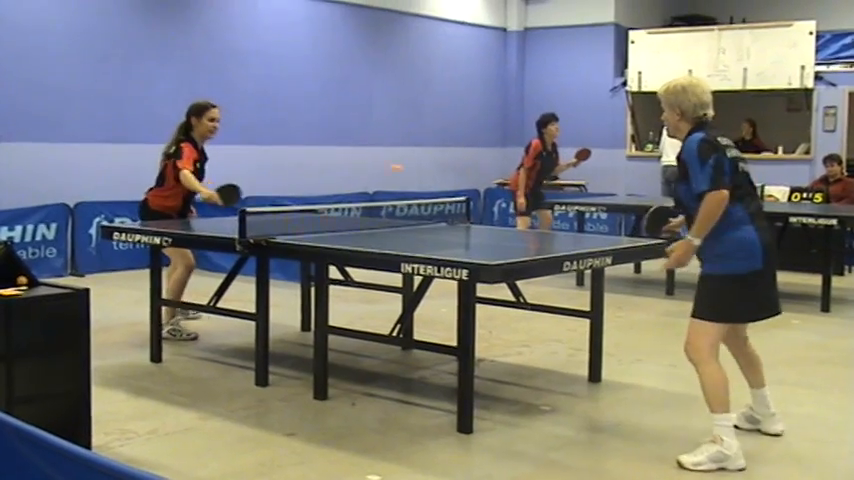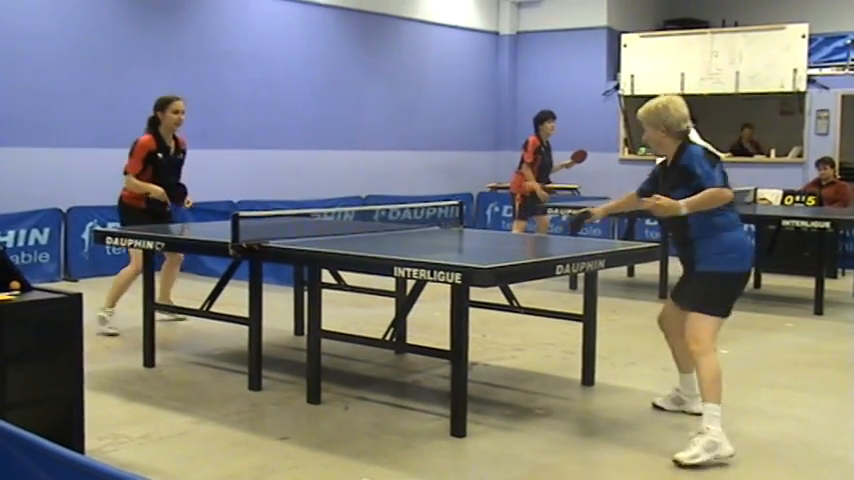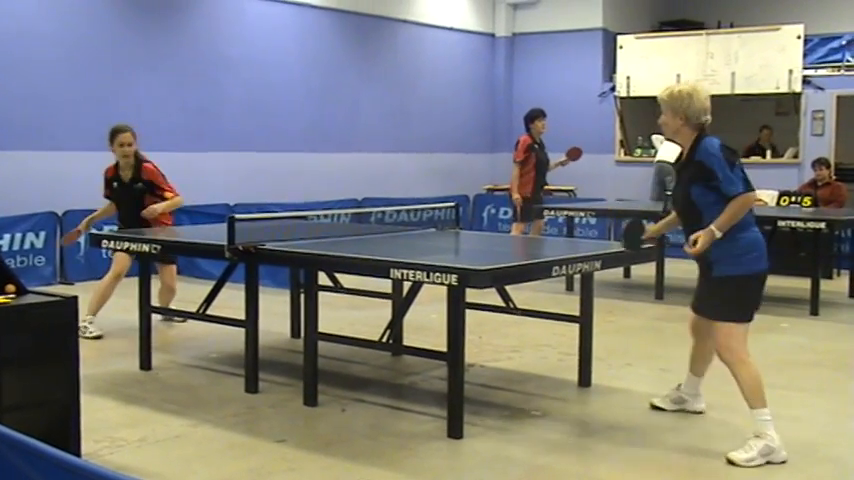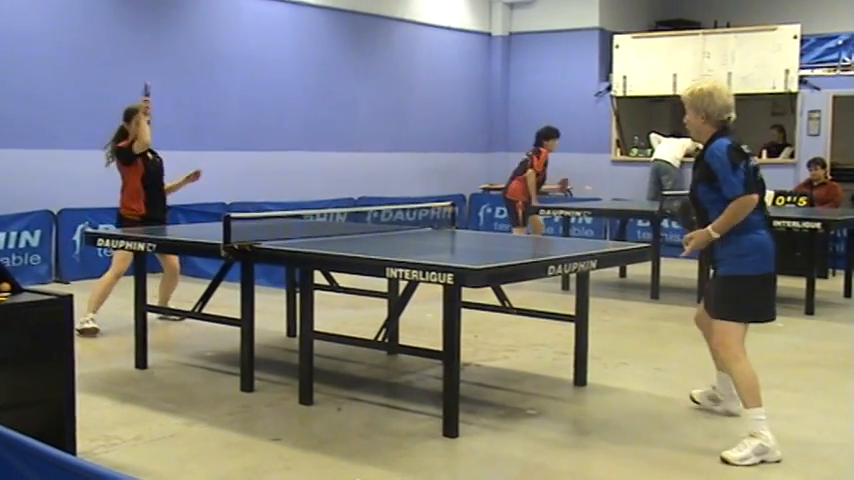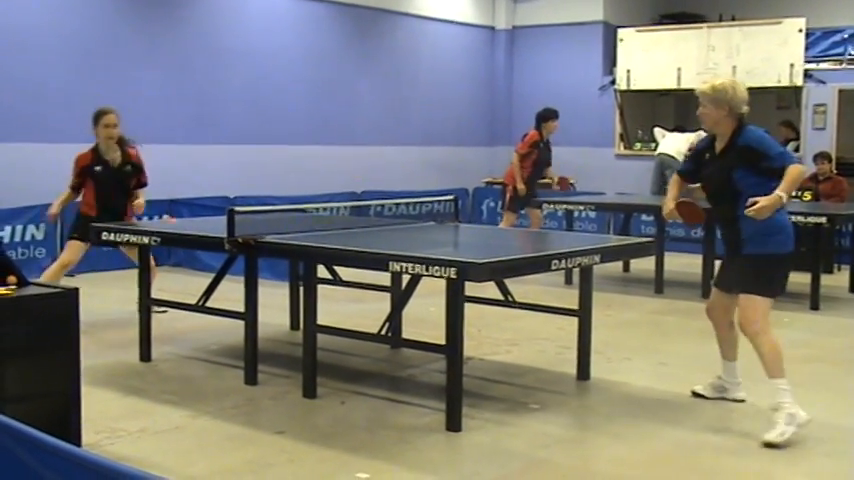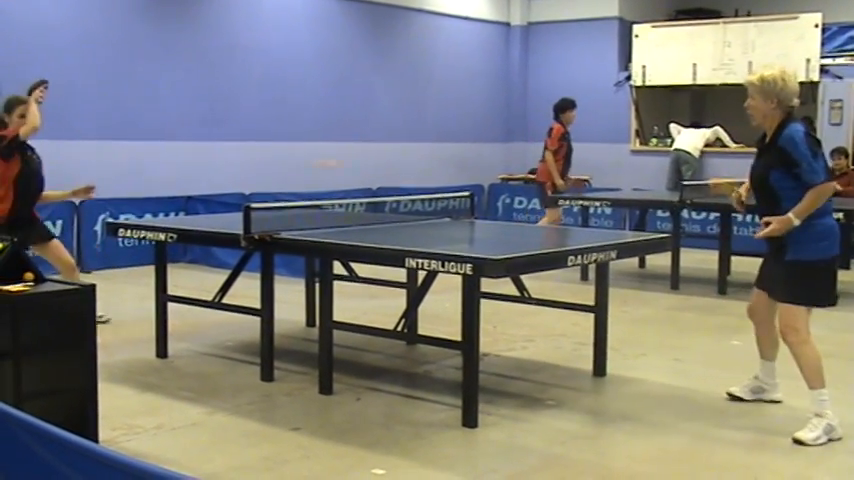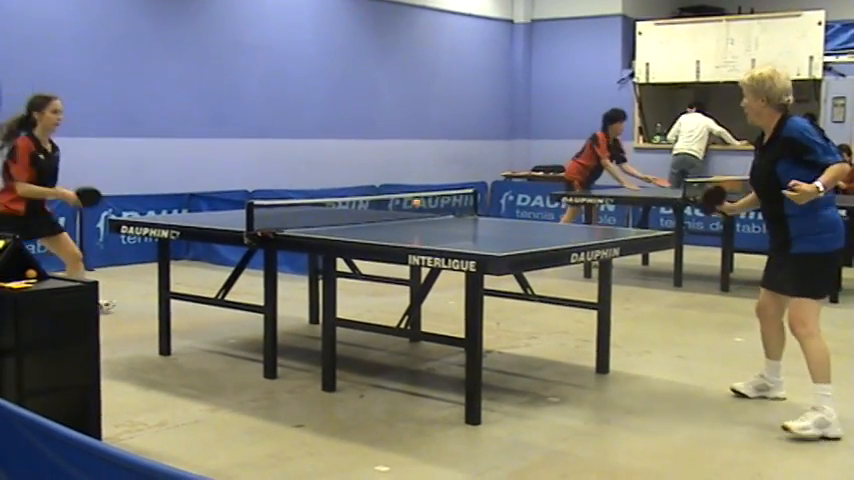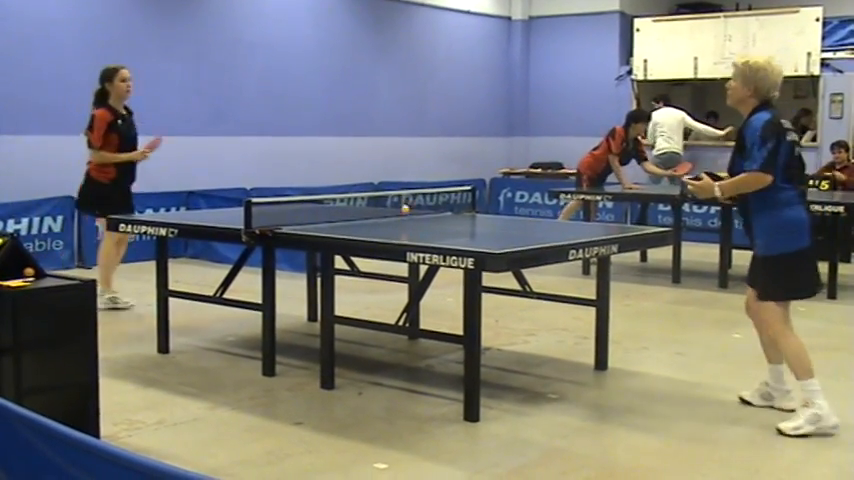
dt=0.5s
person 1, frame 1
left shoulder: (697, 145)
right shoulder: (713, 143)
left elbow: (718, 195)
left wrist: (691, 241)
right wrist: (685, 222)
left hip: (730, 257)
right hip: (747, 251)
left knee: (699, 349)
right knee: (734, 337)
left ankle: (725, 445)
right ankle: (764, 414)
person 1, frame 2
left shoulder: (693, 156)
right shoulder: (666, 168)
left elbow: (724, 190)
right elbow: (640, 197)
left wrist: (681, 207)
right wrist: (601, 210)
left hip: (724, 259)
right hip: (702, 261)
left knee: (697, 343)
right knee: (670, 321)
left ankle: (713, 435)
right ankle: (689, 393)
person 1, frame 3
left shoulder: (711, 151)
right shoulder: (685, 159)
left elbow: (746, 197)
left wrist: (712, 232)
right wrist: (659, 228)
left hip: (739, 260)
right hip: (717, 262)
left knee: (730, 348)
right knee: (701, 328)
left ankle: (767, 438)
right ankle: (689, 394)
person 1, frame 4
left shoulder: (720, 153)
right shoulder: (717, 149)
left elbow: (744, 200)
left wrist: (708, 233)
right wrist: (698, 204)
left hip: (744, 261)
right hip: (733, 259)
left knee: (728, 347)
right knee: (705, 320)
left ankle: (761, 437)
right ankle: (725, 395)
person 1, frame 5
left shoulder: (751, 139)
right shoulder: (707, 147)
left elbow: (795, 167)
right elbow: (681, 177)
left wrist: (778, 197)
right wrist: (670, 201)
left hip: (767, 242)
right hip: (739, 243)
left knee: (752, 322)
right knee: (717, 310)
left ankle: (787, 408)
right ankle: (729, 382)
person 1, frame 6
left shoulder: (794, 137)
right shoulder: (768, 139)
left elbow: (825, 185)
left wrist: (793, 220)
right wrist: (744, 191)
left hip: (809, 246)
right hip: (783, 247)
left knee: (792, 330)
right knee: (758, 310)
left ankle: (825, 418)
right ankle: (767, 383)
person 1, frame 7
left shoulder: (797, 130)
right shoulder: (764, 142)
left elbow: (839, 164)
left wrist: (816, 188)
right wrist: (735, 207)
left hip: (815, 238)
right hip: (787, 240)
left knee: (801, 323)
right knee: (767, 309)
left ankle: (825, 413)
right ankle: (771, 381)
person 1, frame 8
left shoulder: (759, 124)
right shoulder: (764, 124)
left elbow: (761, 177)
left wrist: (717, 189)
right wrist: (727, 187)
left hip: (778, 236)
right hip: (782, 234)
left knee: (775, 325)
right knee: (764, 313)
left ankle: (818, 410)
right ankle: (777, 386)
person 2, frame 1
left shoulder: (196, 149)
right shoulder: (185, 149)
right elbow: (184, 176)
left wrist: (186, 205)
right wrist: (204, 191)
left hip: (169, 212)
right hip: (157, 214)
left knee: (180, 261)
right knee: (186, 263)
left ankle: (173, 308)
right ankle: (169, 324)
person 2, frame 2
left shoulder: (180, 145)
right shoulder: (144, 144)
right elbow: (129, 180)
left wrist: (182, 196)
right wrist: (153, 188)
left hip: (160, 211)
right hip: (135, 209)
left knee: (175, 258)
right knee: (137, 265)
left ankle: (164, 305)
right ankle: (105, 313)
person 2, frame 3
left shoulder: (149, 171)
right shoulder: (110, 174)
left elbow: (177, 200)
left wrist: (161, 207)
right wrist: (90, 220)
right hip: (128, 231)
left knee: (170, 286)
right knee: (117, 271)
right ankle: (86, 321)
person 2, frame 4
left shoulder: (154, 156)
right shoulder: (124, 149)
right elbow: (142, 143)
left wrist: (184, 181)
right wrist: (140, 117)
left hip: (157, 220)
right hip: (132, 220)
left knee: (173, 267)
right knee: (118, 269)
left ankle: (162, 307)
right ankle: (88, 317)
person 2, frame 5
left shoulder: (132, 157)
right shoulder: (84, 160)
left elbow: (138, 189)
right elbow: (74, 191)
left wrist: (140, 201)
right wrist: (57, 205)
left hip: (122, 220)
right hip: (90, 219)
left knee: (149, 266)
right knee: (65, 262)
person 2, frame 6
left shoulder: (30, 151)
right elbow: (29, 128)
left wrist: (71, 194)
right wrist: (33, 102)
left hip: (27, 220)
left knee: (68, 265)
person 2, frame 7
left shoulder: (52, 148)
right shoulder: (23, 146)
right elbow: (21, 189)
left wrist: (68, 196)
right wrist: (61, 193)
left hip: (38, 213)
left knee: (75, 256)
person 2, frame 8
left shoulder: (127, 114)
right shoulder: (101, 116)
right elbow: (96, 155)
left wrist: (138, 153)
right wrist: (131, 156)
left hip: (121, 184)
right hip: (102, 184)
left knee: (122, 237)
right knee: (112, 237)
left ankle: (108, 289)
right ankle: (106, 293)
